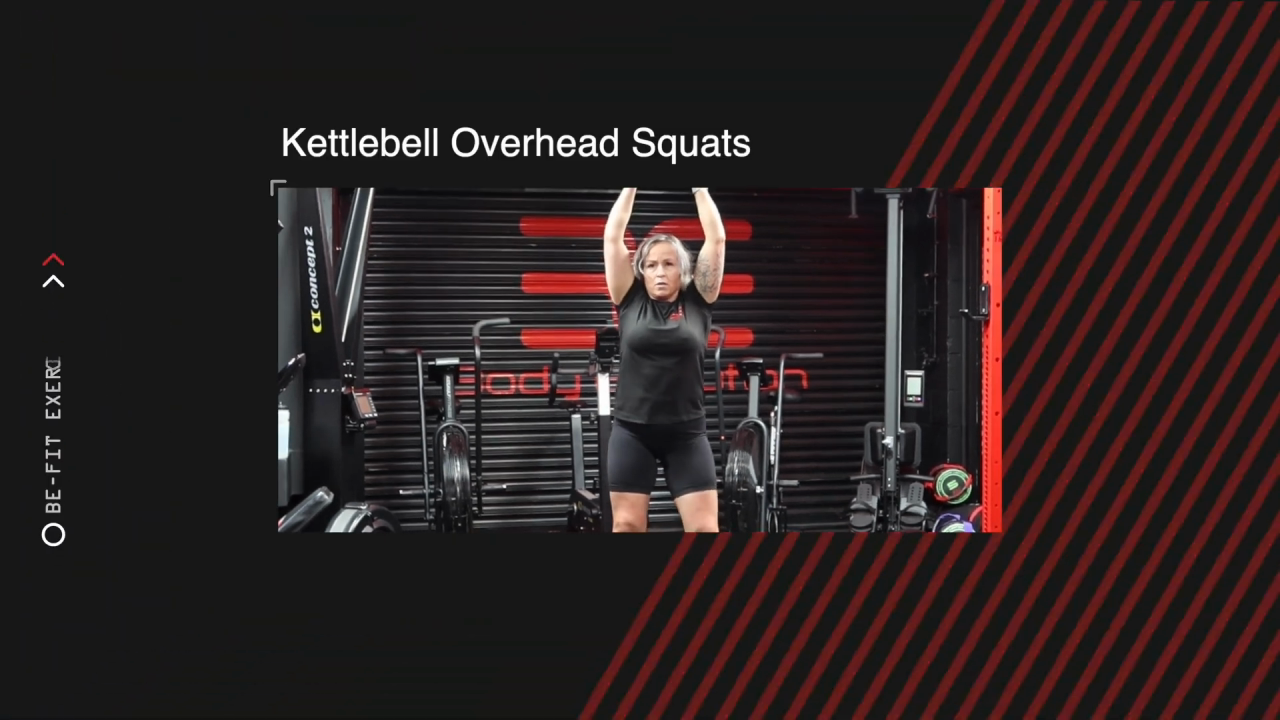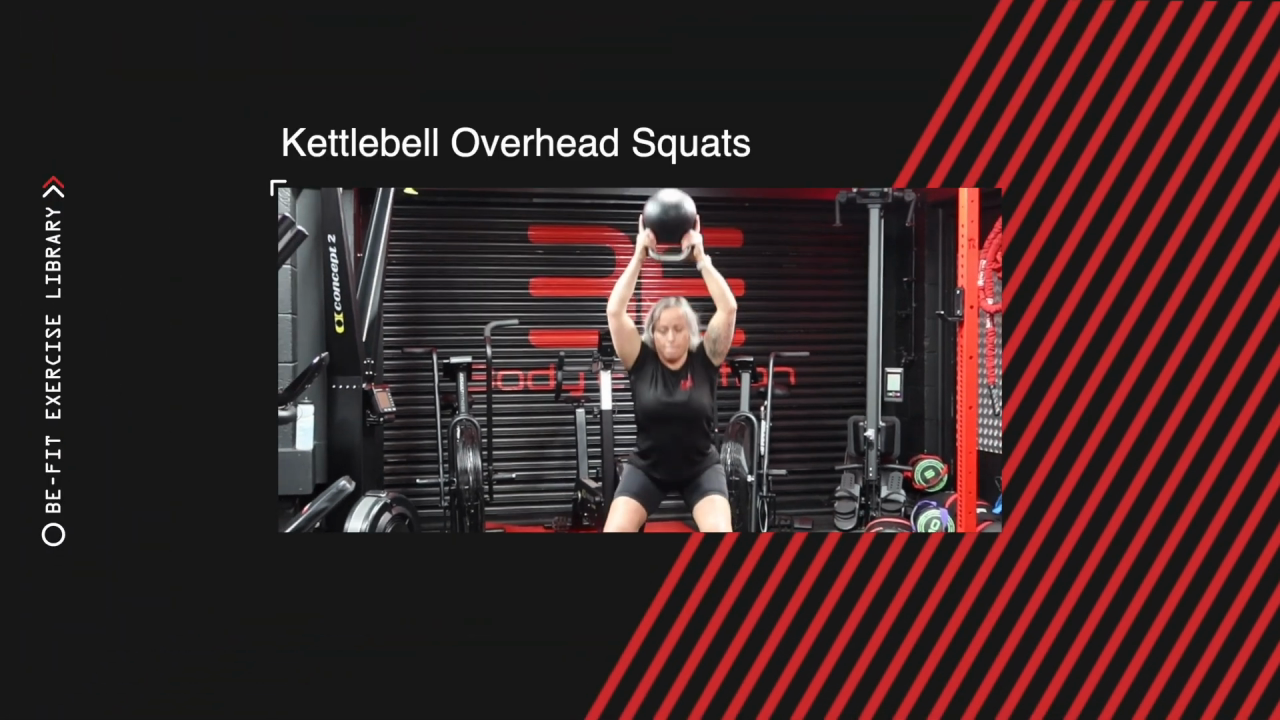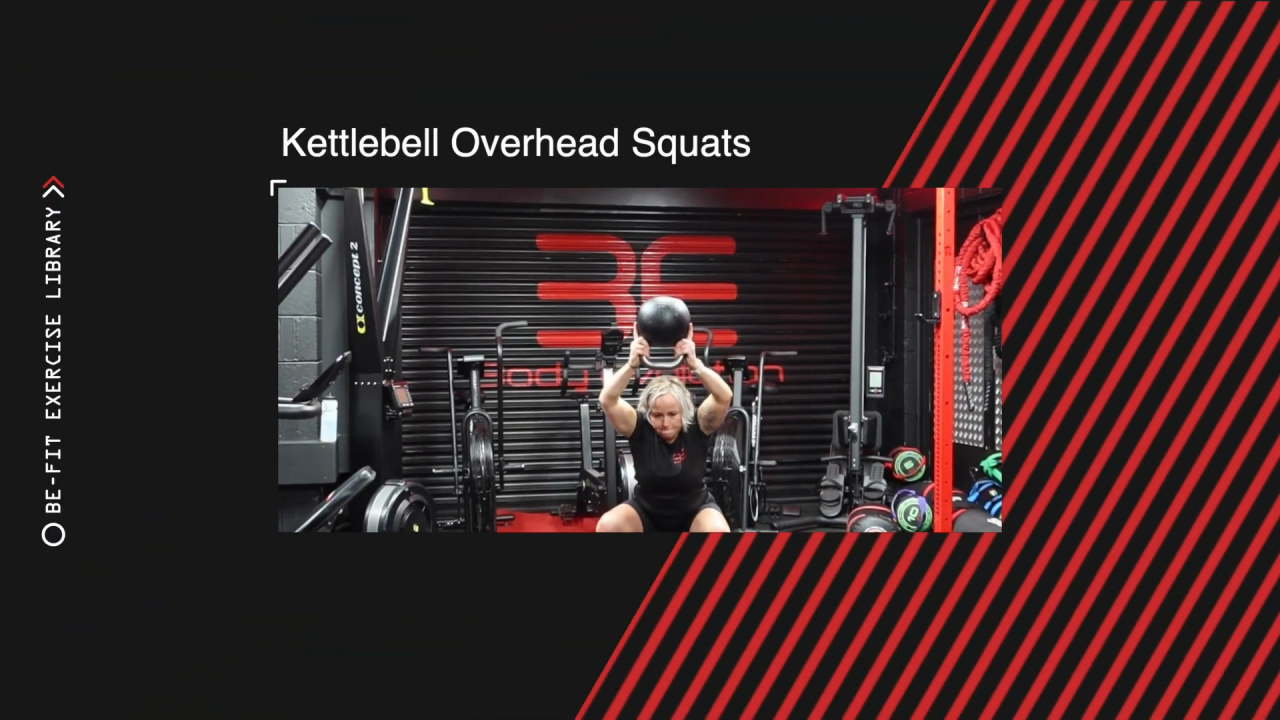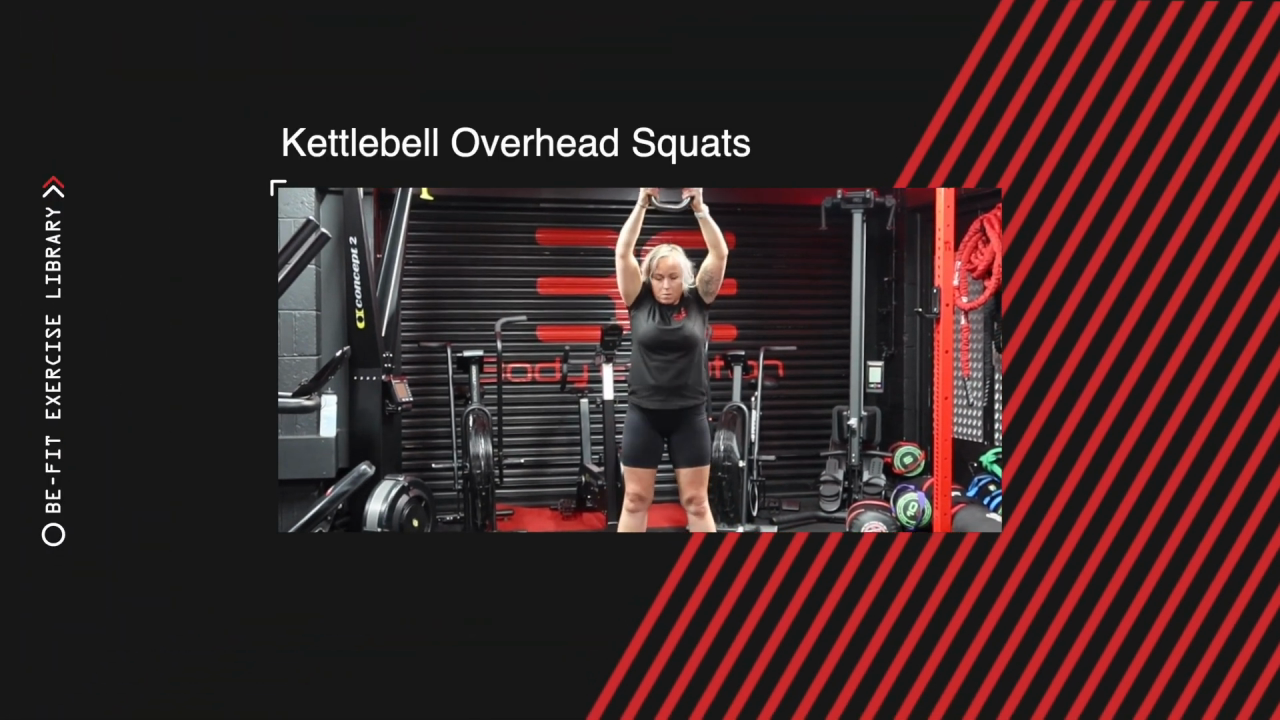
dt=1s
person 1, frame 1
left shoulder: (698, 301)
right shoulder: (630, 301)
left elbow: (716, 239)
right elbow: (612, 237)
left wrist: (698, 186)
right wrist: (631, 185)
left hip: (687, 433)
right hip: (633, 432)
left knee: (705, 529)
right knee: (627, 528)
person 1, frame 2
left shoulder: (705, 359)
right shoulder: (641, 361)
left elbow: (728, 308)
right elbow: (615, 311)
left wrist: (701, 258)
right wrist: (638, 257)
left hip: (700, 470)
right hip: (648, 469)
right knee: (615, 532)
person 1, frame 3
left shoulder: (697, 427)
right shoulder: (639, 428)
left elbow: (725, 397)
right elbow: (607, 400)
left hip: (694, 511)
right hip: (648, 511)
left knee: (718, 532)
right knee: (608, 526)
person 1, frame 4
left shoulder: (698, 301)
right shoulder: (639, 302)
left elbow: (720, 253)
right elbow: (622, 253)
left wrist: (699, 208)
right wrist: (642, 204)
left hip: (689, 415)
right hip: (644, 414)
left knee: (696, 503)
right knee: (635, 502)
